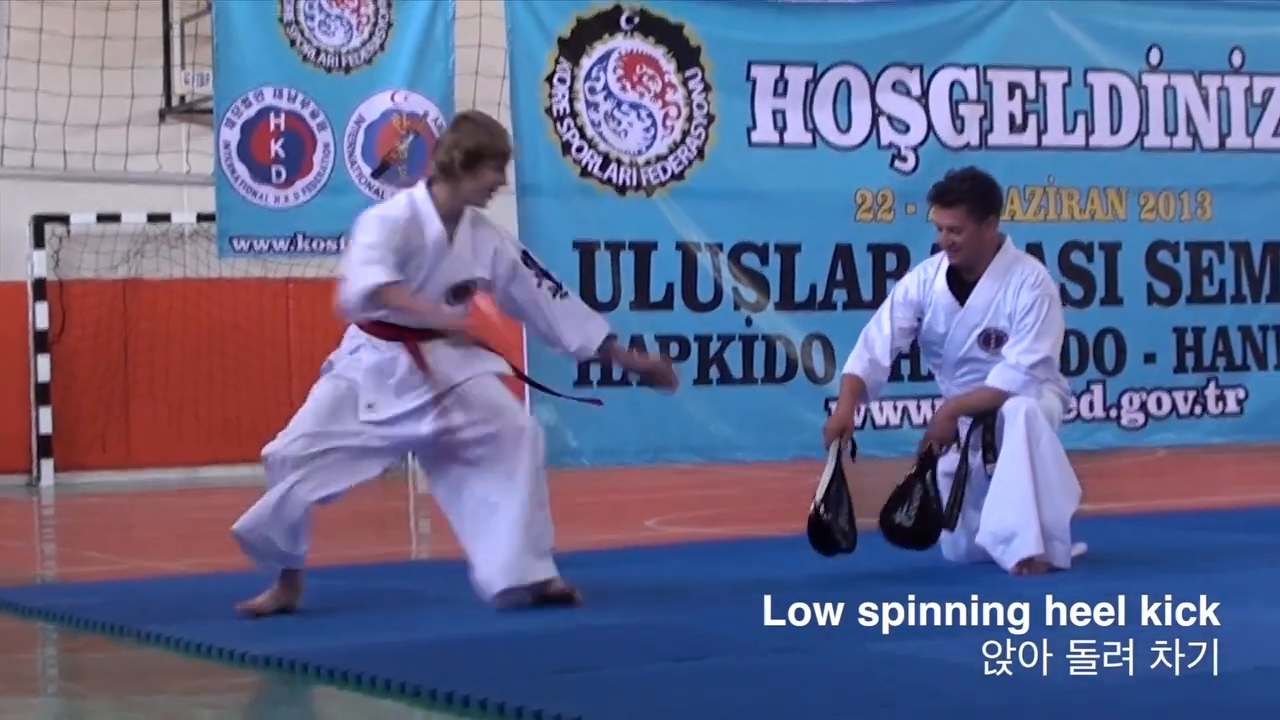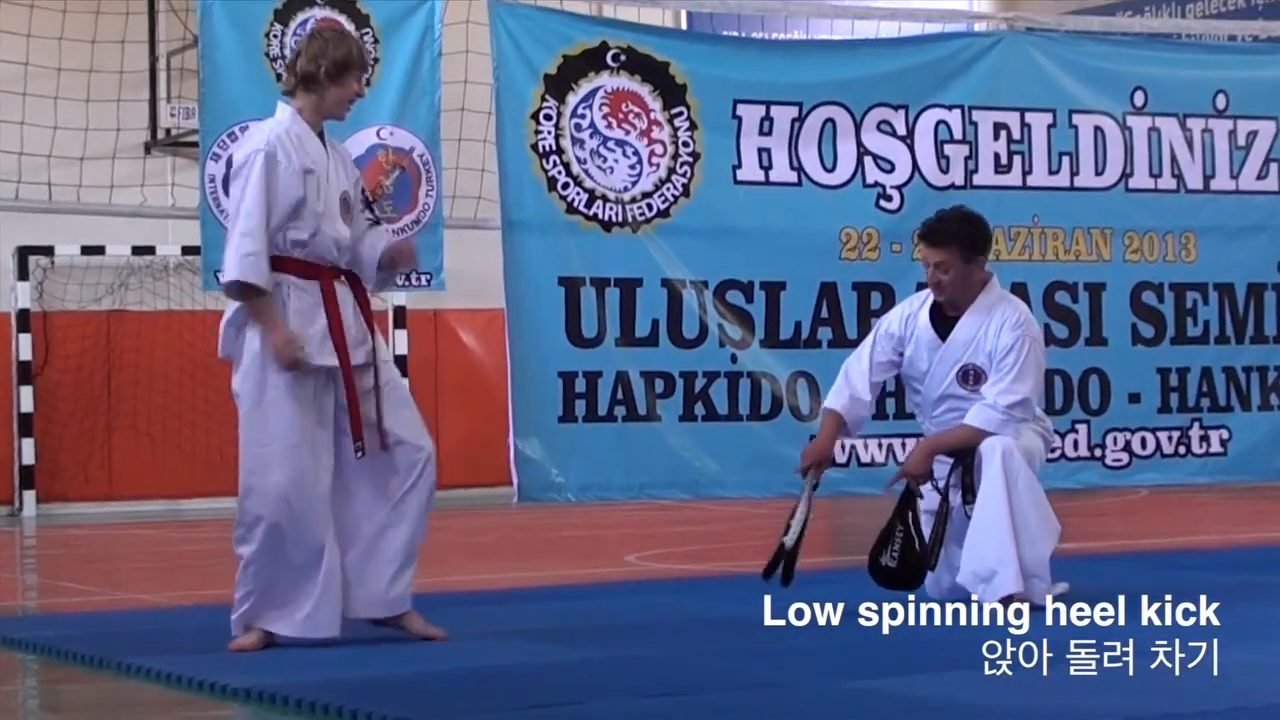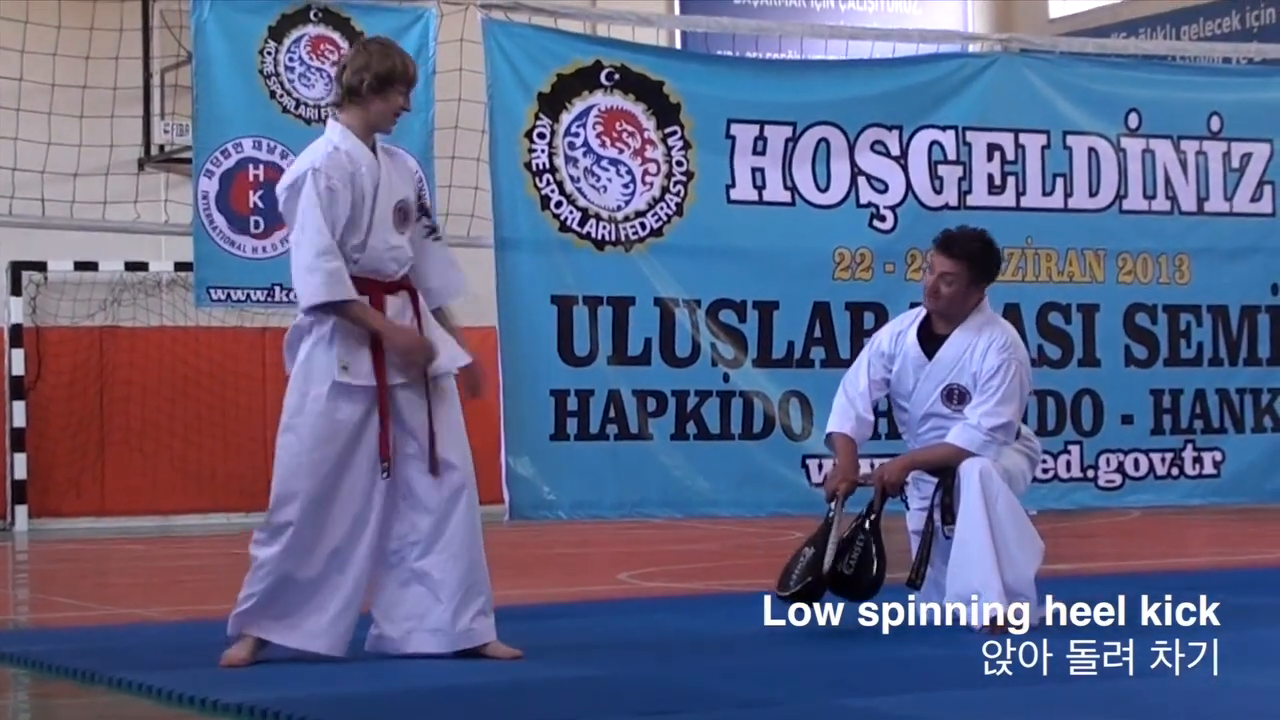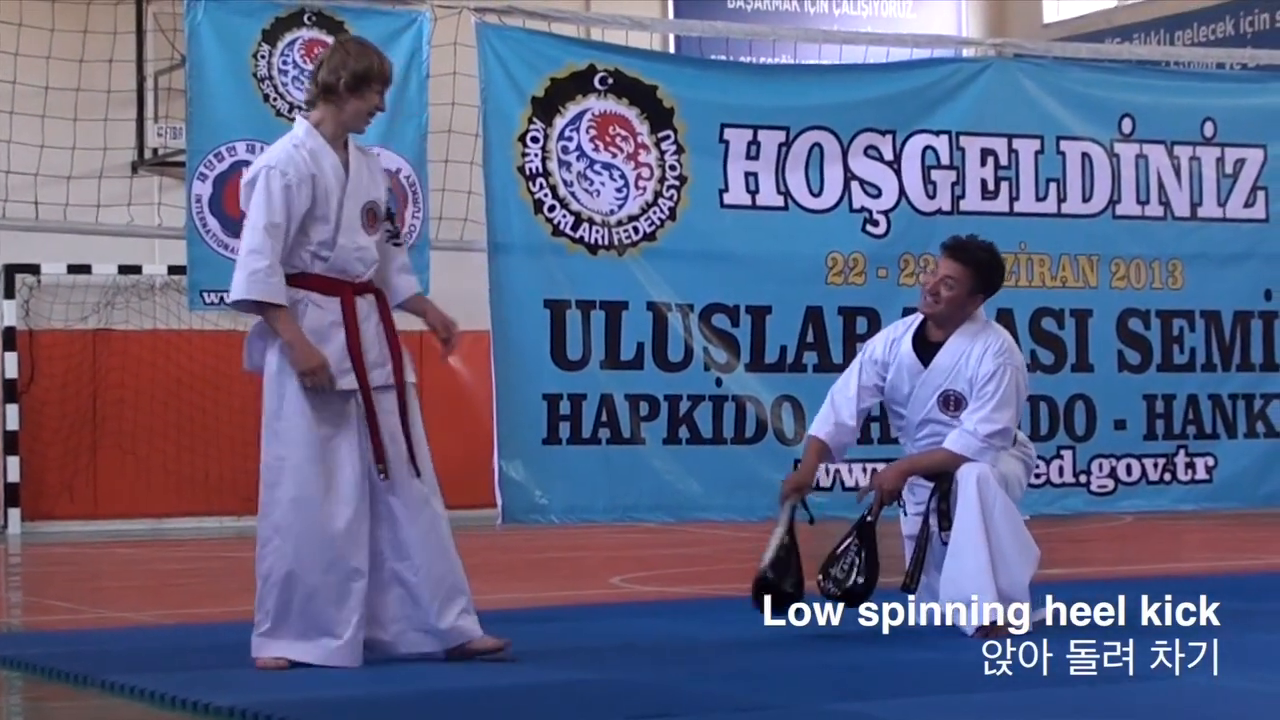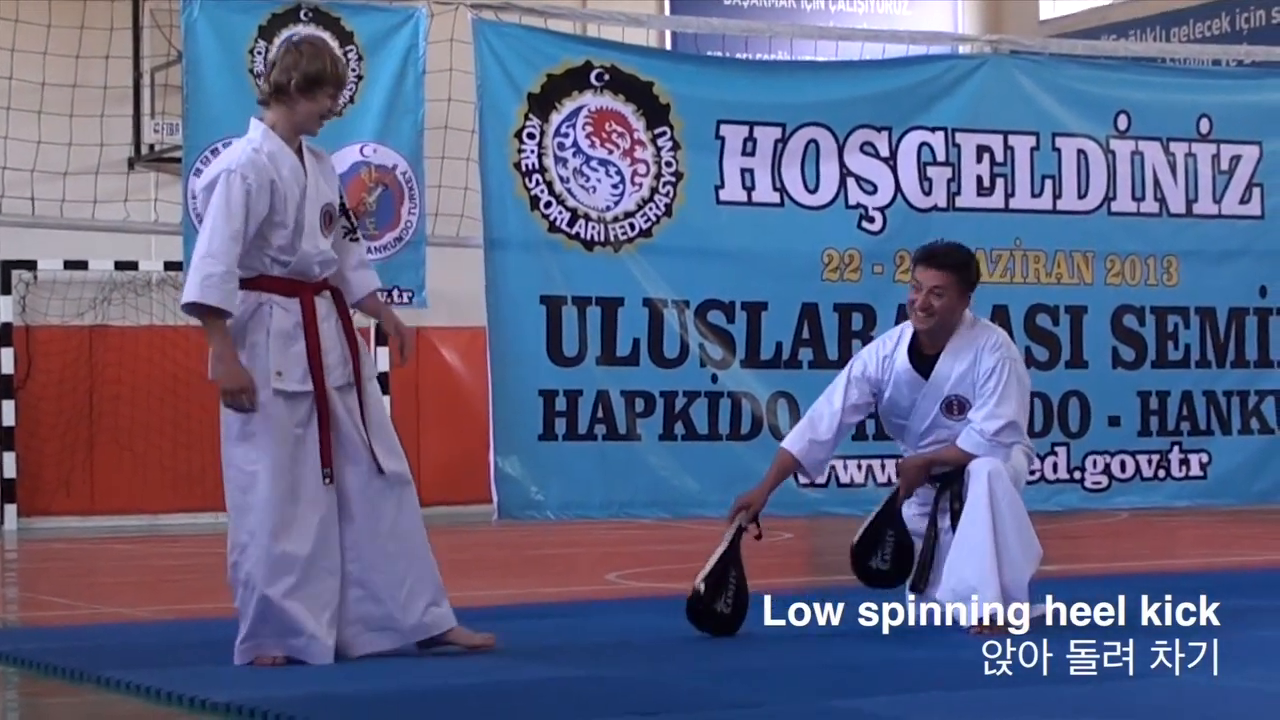
dt=0.7s
person 1, frame 1
left shoulder: (488, 239)
right shoulder: (390, 219)
left elbow: (547, 303)
right elbow: (364, 280)
left wrist: (628, 357)
right wrist: (426, 308)
left hip: (444, 361)
right hip: (372, 364)
left knee: (513, 438)
right knee: (295, 456)
left ankle: (529, 574)
right ankle: (286, 579)
person 1, frame 2
left shoulder: (334, 155)
right shoulder: (269, 145)
left elbow: (358, 242)
right elbow: (246, 245)
left wrist: (392, 254)
right wrist: (272, 326)
left hip: (343, 316)
right hip: (285, 317)
left knee: (406, 456)
right knee: (284, 480)
left ankle: (387, 602)
right ankle: (264, 617)
person 1, frame 3
left shoulder: (398, 165)
right shoulder: (324, 165)
right elbow: (317, 268)
left wrist: (448, 336)
right wrist: (383, 329)
left hip: (408, 332)
right hip: (345, 340)
left knee: (441, 481)
right knee: (309, 490)
left ankle: (459, 626)
right ankle: (257, 626)
person 1, frame 4
left shoulder: (370, 166)
right shoulder: (287, 162)
right elbow: (257, 263)
left wrist: (428, 311)
right wrist: (296, 343)
left hip: (371, 337)
right hip: (311, 334)
left knee: (406, 485)
right knee: (302, 495)
left ankle: (445, 626)
right ankle: (289, 637)
person 1, frame 5
left shoulder: (321, 166)
right shoulder: (246, 165)
right elbow: (214, 269)
left wrist: (381, 313)
right wrist: (228, 361)
left hip: (333, 335)
right hip: (268, 339)
left knee: (381, 479)
right knee: (271, 500)
left ankle: (427, 618)
right ankle: (272, 636)
person 2, frame 1
left shoulder: (1029, 280)
right shoulder: (923, 280)
left elbow: (1026, 373)
right elbow: (874, 348)
left wrist: (951, 409)
right wrist: (847, 407)
left hip: (1027, 400)
right hip: (963, 421)
left knee: (1022, 413)
right knee: (963, 550)
left ankle: (1037, 543)
person 2, frame 2
left shoulder: (1012, 321)
right shoulder: (908, 315)
left elbow: (1006, 413)
right elbow: (857, 377)
left wrist: (928, 447)
right wrist: (826, 437)
left hip: (1010, 438)
right hip: (942, 459)
left knee: (998, 453)
right knee: (946, 588)
left ankle: (1016, 583)
person 2, frame 3
left shoulder: (1000, 344)
right shoulder: (898, 333)
left elbow: (985, 435)
right elbow: (853, 396)
left wrist: (906, 462)
right wrist: (846, 460)
left hip: (997, 457)
right hip: (929, 478)
left knee: (975, 473)
right knee: (939, 606)
left ankle: (1003, 603)
person 2, frame 4
left shoulder: (996, 350)
right shoulder: (893, 340)
left elbow: (981, 441)
right elbow: (842, 405)
left wrist: (902, 468)
right wrist: (809, 466)
left hip: (992, 463)
right hip: (923, 484)
left knee: (974, 479)
left ankle: (998, 607)
person 2, frame 5
left shoulder: (992, 347)
right shoulder: (884, 353)
left elbow: (994, 436)
right elbow: (823, 420)
left wrist: (923, 460)
right wrist: (764, 489)
left hip: (989, 461)
right hip: (925, 482)
left knee: (988, 474)
right knee: (934, 607)
left ankle: (996, 603)
